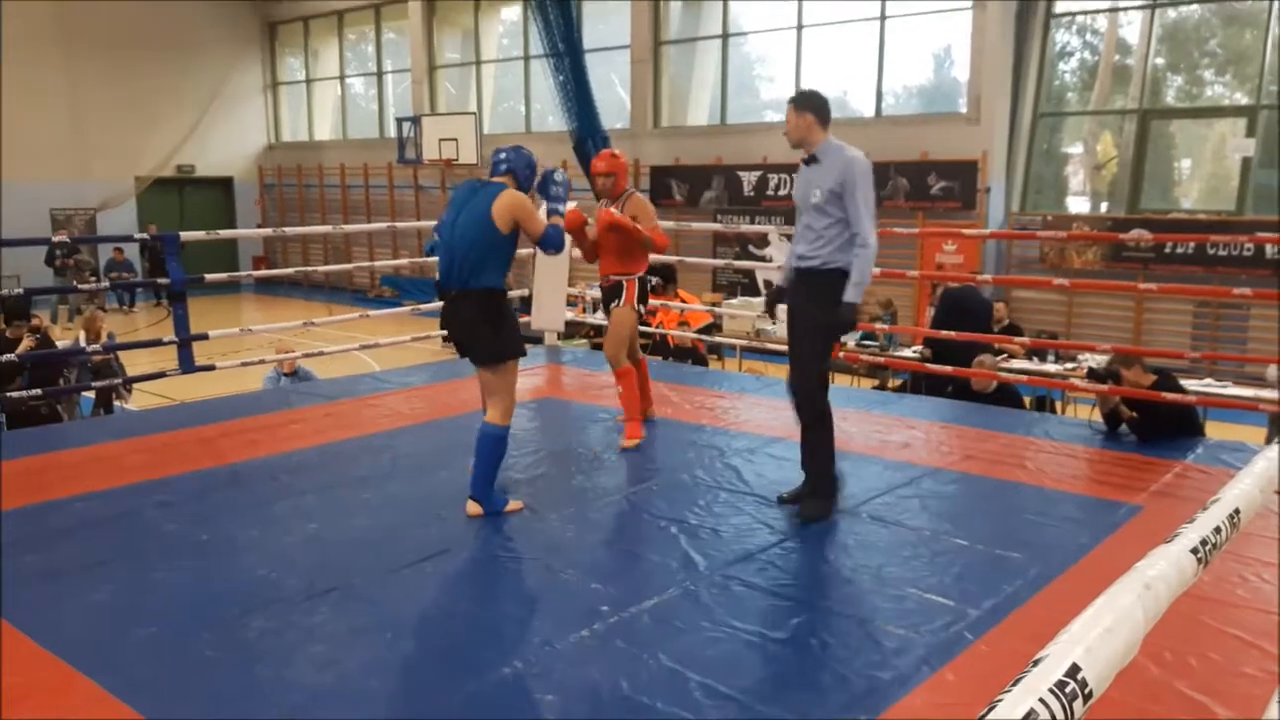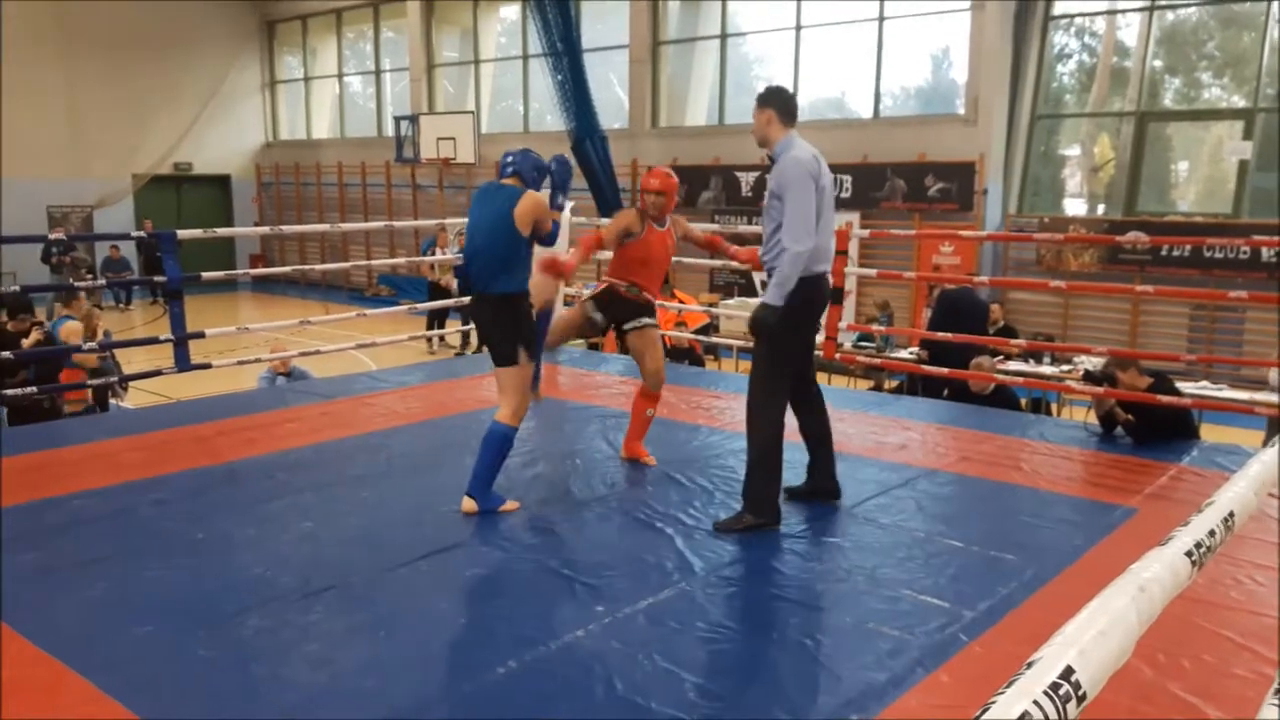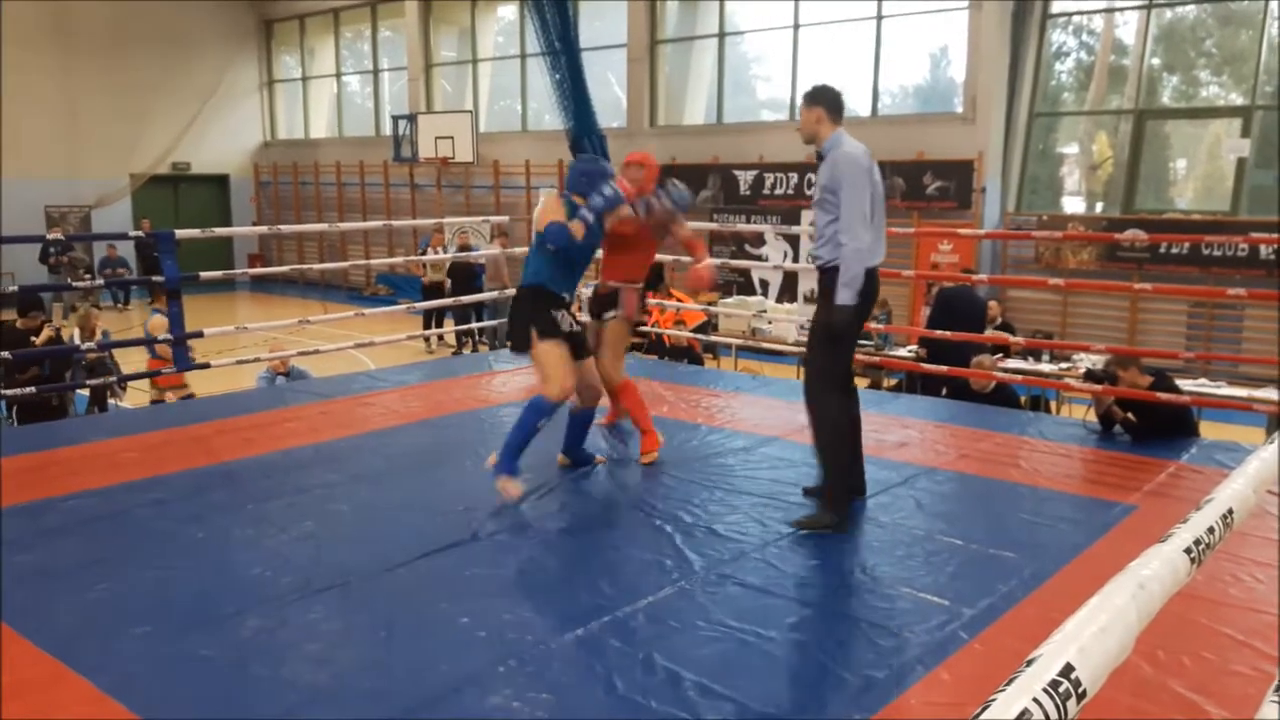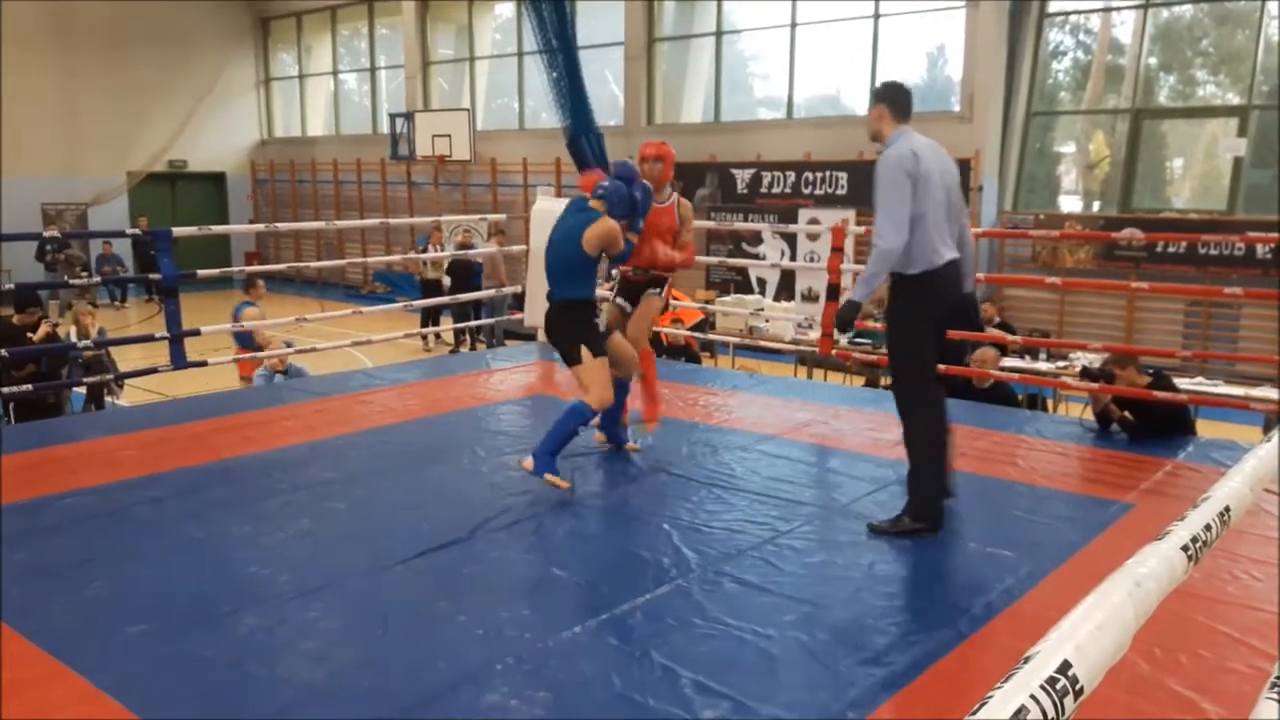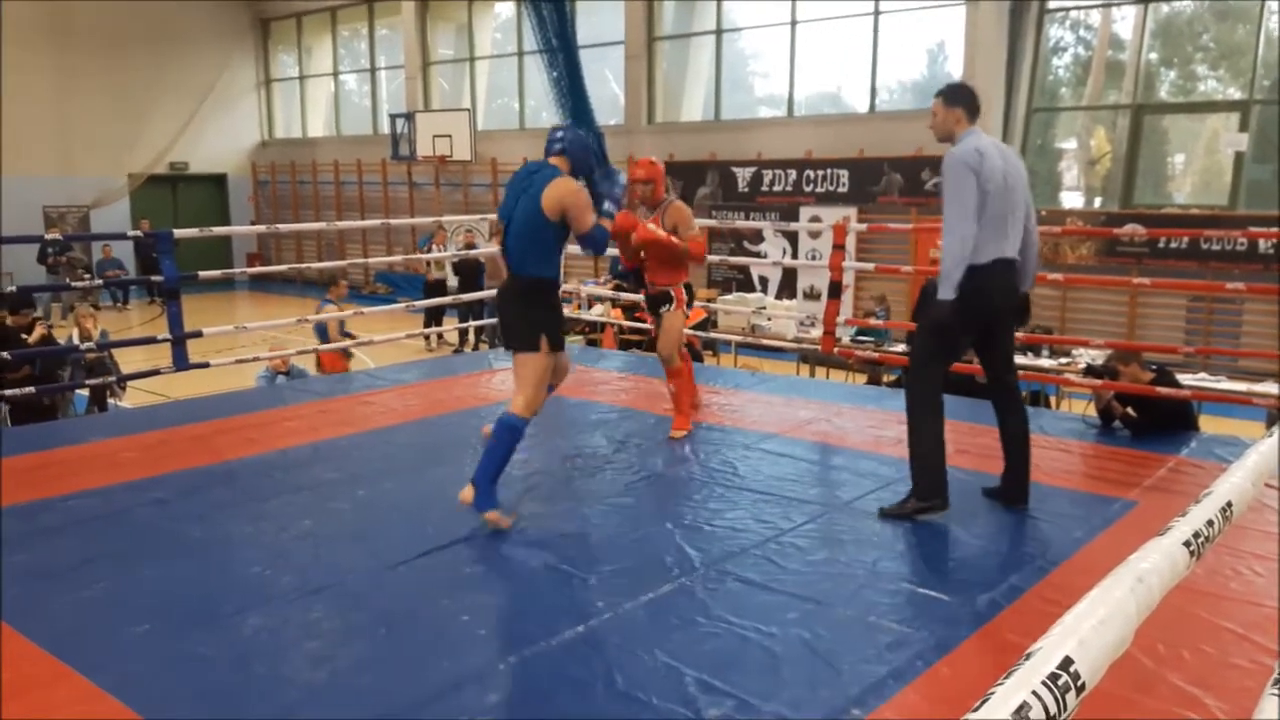
dt=0.5s
person 1, frame 1
left shoulder: (850, 164)
right shoulder: (806, 169)
left elbow: (865, 237)
left wrist: (853, 297)
right wrist: (782, 281)
left hip: (831, 285)
right hip: (805, 284)
left knee: (807, 383)
right knee: (801, 385)
left ankle: (823, 485)
right ankle: (815, 479)
person 1, frame 2
left shoulder: (795, 162)
right shoulder: (799, 159)
left elbow: (799, 242)
left wrist: (771, 301)
left hip: (795, 288)
right hip: (802, 286)
left knee: (766, 394)
right knee: (801, 384)
left ankle: (760, 506)
right ankle: (822, 479)
person 1, frame 3
left shoulder: (847, 158)
right shoulder: (840, 157)
left elbow: (856, 234)
left wrist: (844, 300)
left hip: (845, 283)
right hip: (841, 281)
left knee: (823, 386)
right knee: (838, 381)
left ankle: (838, 502)
right ankle: (845, 481)
person 1, frame 4
left shoulder: (895, 158)
right shoulder: (937, 153)
left elbow: (891, 239)
right elbow: (962, 226)
left wrist: (857, 297)
right wrist: (967, 286)
left hip: (915, 284)
right hip: (945, 278)
left knee: (915, 392)
right knee: (925, 384)
left ankle: (923, 510)
right ankle: (935, 483)
person 1, frame 5
left shoulder: (961, 157)
right shoulder: (1007, 155)
left elbow: (960, 232)
right elbow: (1028, 229)
left wrist: (945, 295)
right wrist: (1023, 287)
left hip: (972, 282)
right hip: (1004, 281)
left knee: (922, 376)
right knee: (1003, 383)
left ankle: (928, 490)
right ankle: (1015, 485)
person 2, frame 1
left shoulder: (464, 191)
right shoulder: (514, 200)
left elbow: (443, 233)
right elbow: (553, 243)
right wrist: (557, 199)
left hip: (455, 304)
right hip: (486, 307)
left knee: (493, 387)
right knee: (500, 406)
left ankle: (490, 450)
right ankle: (482, 497)
person 2, frame 2
left shoulder: (483, 194)
right shoulder: (531, 200)
right elbow: (548, 237)
right wrist: (560, 192)
left hip: (484, 303)
right hip: (508, 308)
right knee: (513, 406)
right ankle: (478, 494)
person 2, frame 3
left shoulder: (597, 214)
right shoulder: (554, 204)
right elbow: (557, 240)
right wrist: (591, 211)
left hip: (559, 309)
right hip: (535, 306)
left knee: (591, 389)
right knee: (559, 388)
left ankle: (572, 450)
right ankle: (505, 461)
person 2, frame 4
left shoulder: (577, 205)
right shoulder: (605, 227)
right elbow: (625, 257)
right wrist: (639, 216)
left hip: (578, 311)
right hip: (571, 318)
left knee: (628, 362)
right knee: (600, 397)
left ankle: (611, 432)
right ankle: (541, 458)
person 2, frame 5
left shoulder: (523, 175)
right shoulder: (570, 189)
right elbow: (595, 244)
right wrist: (610, 199)
left hip: (514, 291)
right hip: (535, 297)
left knee: (554, 371)
right knee: (528, 398)
left ankle: (503, 432)
right ankle: (480, 489)
person 3, frame 1
left shoulder: (636, 203)
right shoulder: (603, 210)
left elbow: (661, 244)
right elbow: (591, 255)
left wrist: (626, 226)
right wrist: (577, 230)
left hip: (629, 286)
right hip: (611, 286)
left knee: (615, 353)
right knee: (629, 350)
left ankle: (634, 425)
right ankle: (644, 407)
person 3, frame 2
left shoulder: (676, 225)
right shoulder: (630, 218)
left elbow: (705, 240)
right elbow: (598, 240)
left wrist: (735, 252)
right wrist: (570, 261)
left hip: (642, 308)
right hip: (613, 294)
left knee: (655, 377)
right knee: (550, 338)
left ankle: (633, 445)
person 3, frame 3
left shoulder: (660, 212)
left elbow: (693, 242)
left wrist: (702, 265)
left hip: (623, 296)
right hip: (606, 292)
left knee: (610, 370)
right knee: (600, 360)
left ankle: (649, 437)
right ankle: (618, 408)
person 3, frame 4
left shoulder: (681, 207)
left elbow: (688, 256)
left wrist: (670, 256)
left hip: (656, 283)
right hip: (627, 281)
left knee: (635, 336)
left ankle: (652, 405)
person 3, frame 5
left shoulder: (677, 210)
right shoulder: (639, 213)
left elbow: (699, 252)
right elbow: (631, 262)
left wrist: (664, 239)
right wrist: (622, 239)
left hip: (675, 292)
right hip: (653, 291)
left knee: (667, 352)
right knee: (673, 349)
left ankle: (682, 415)
right ankle: (690, 397)
